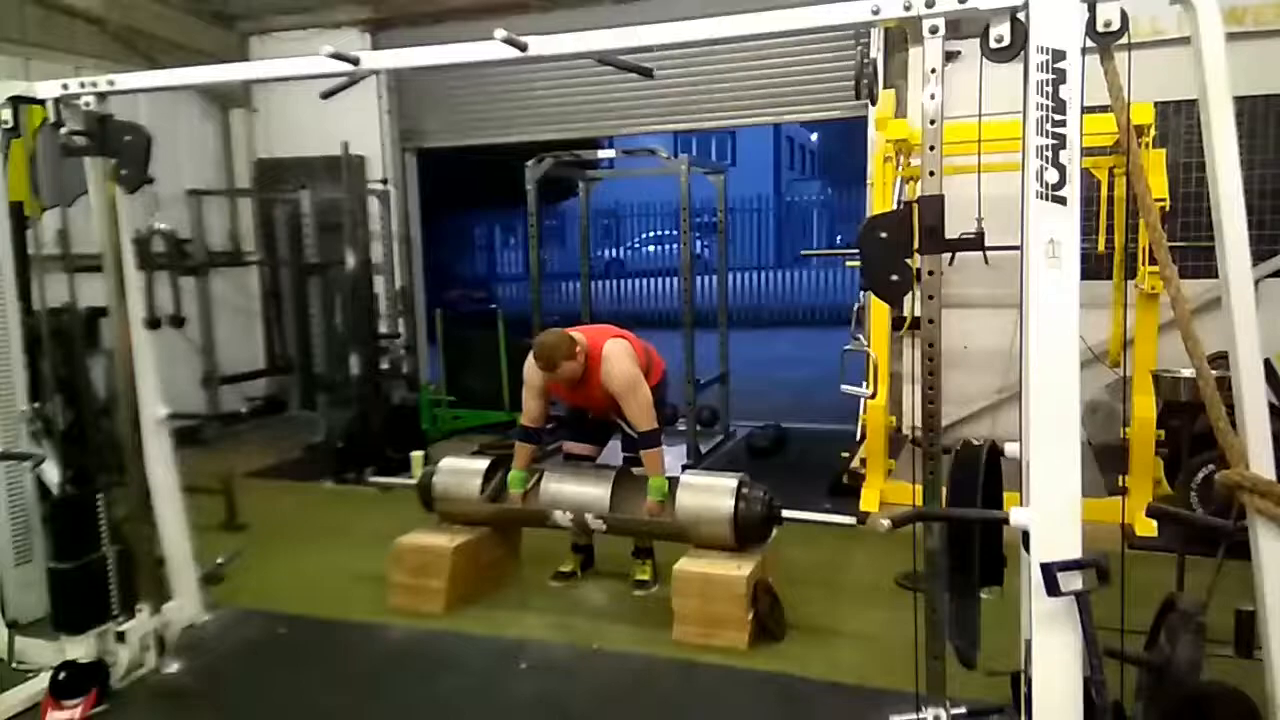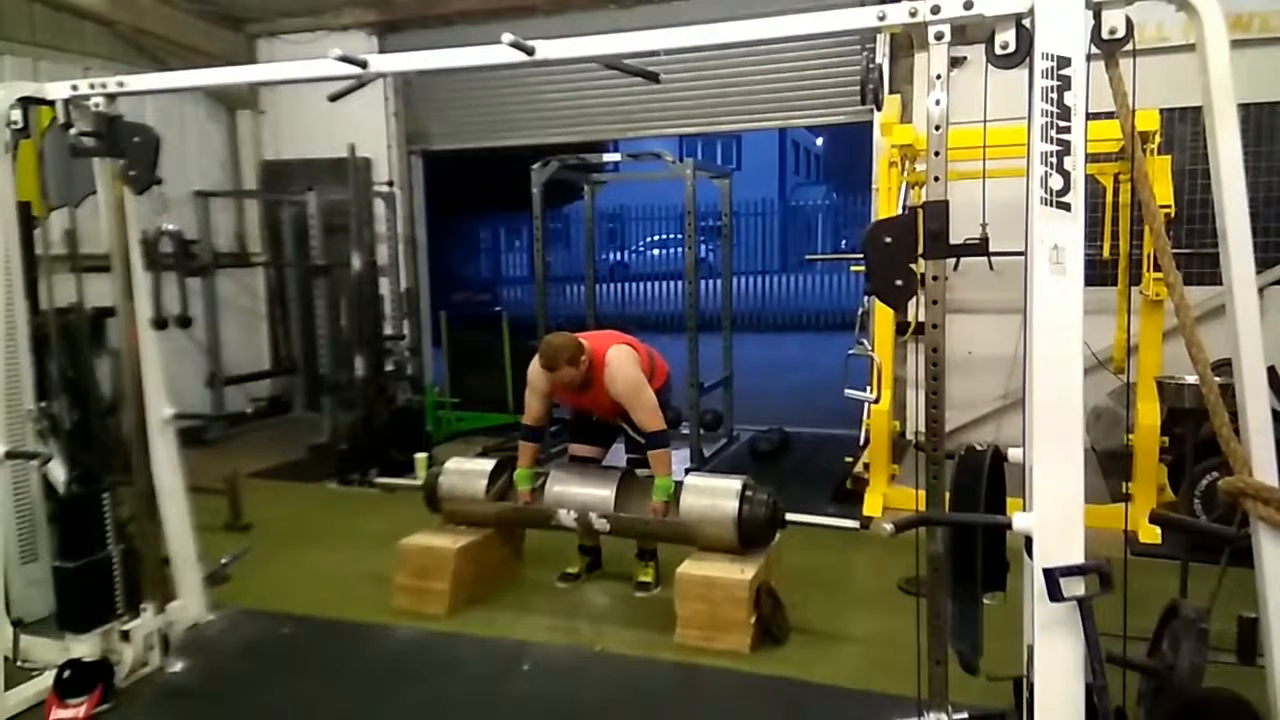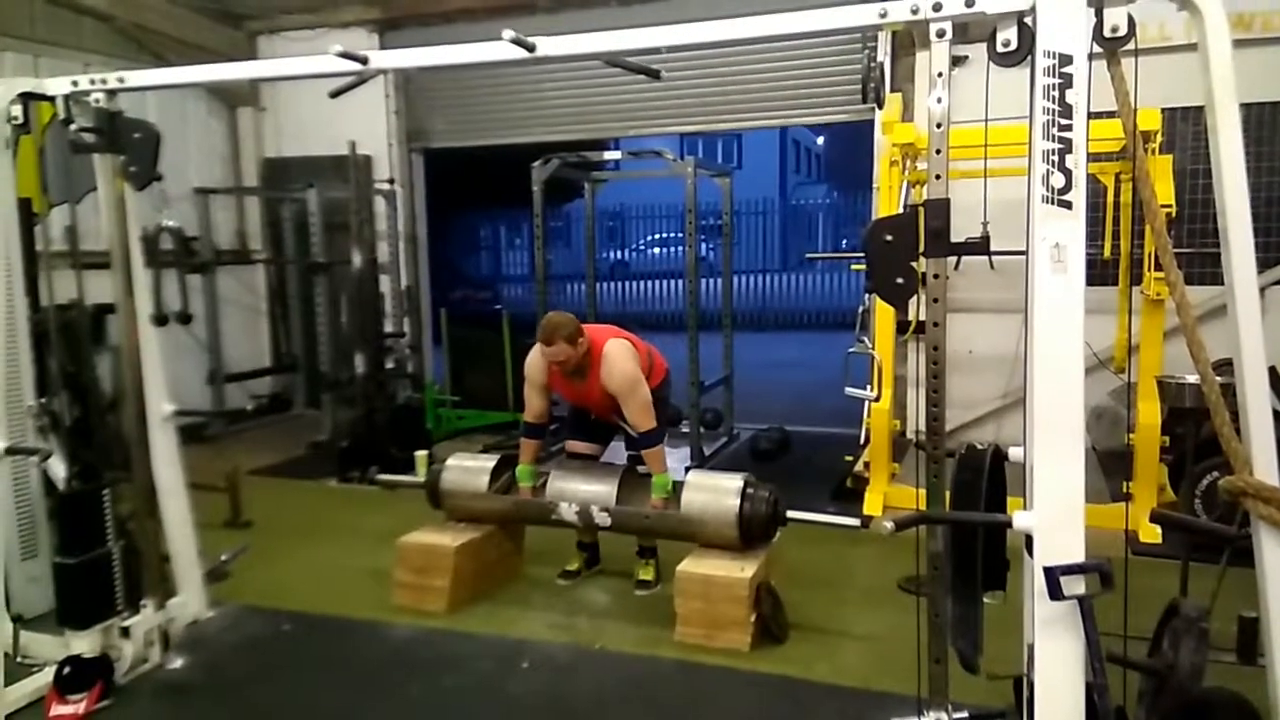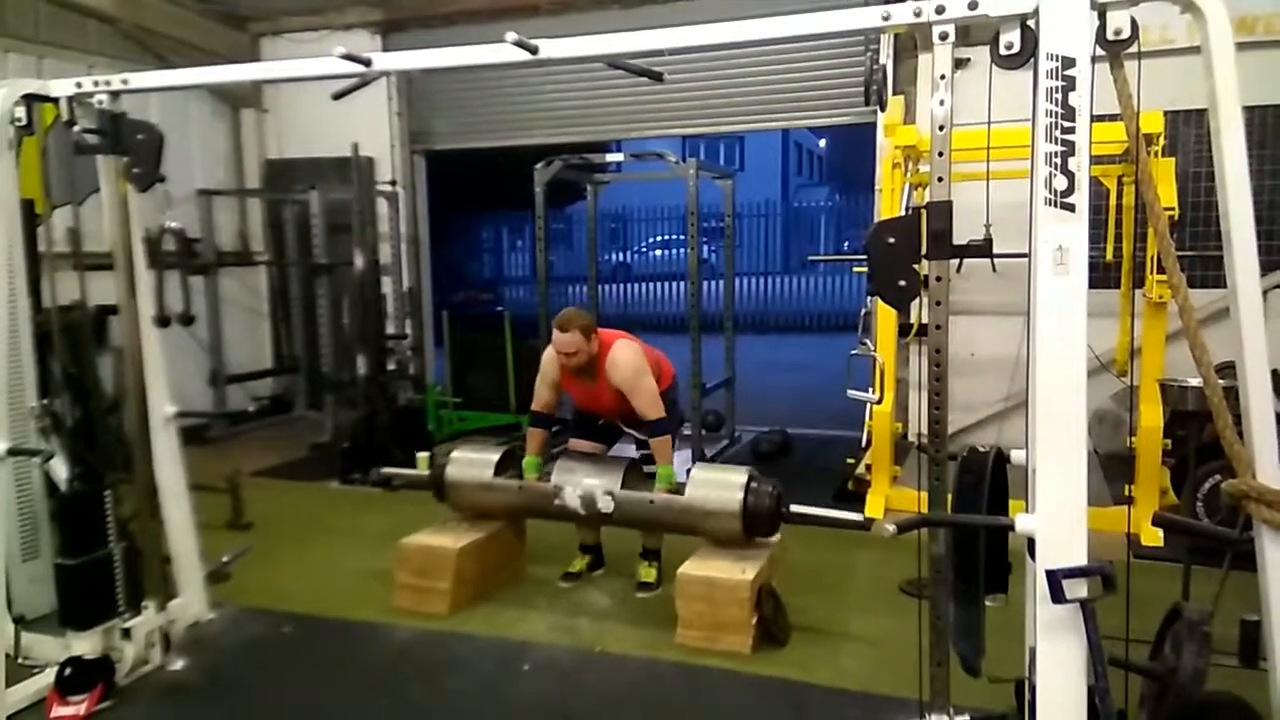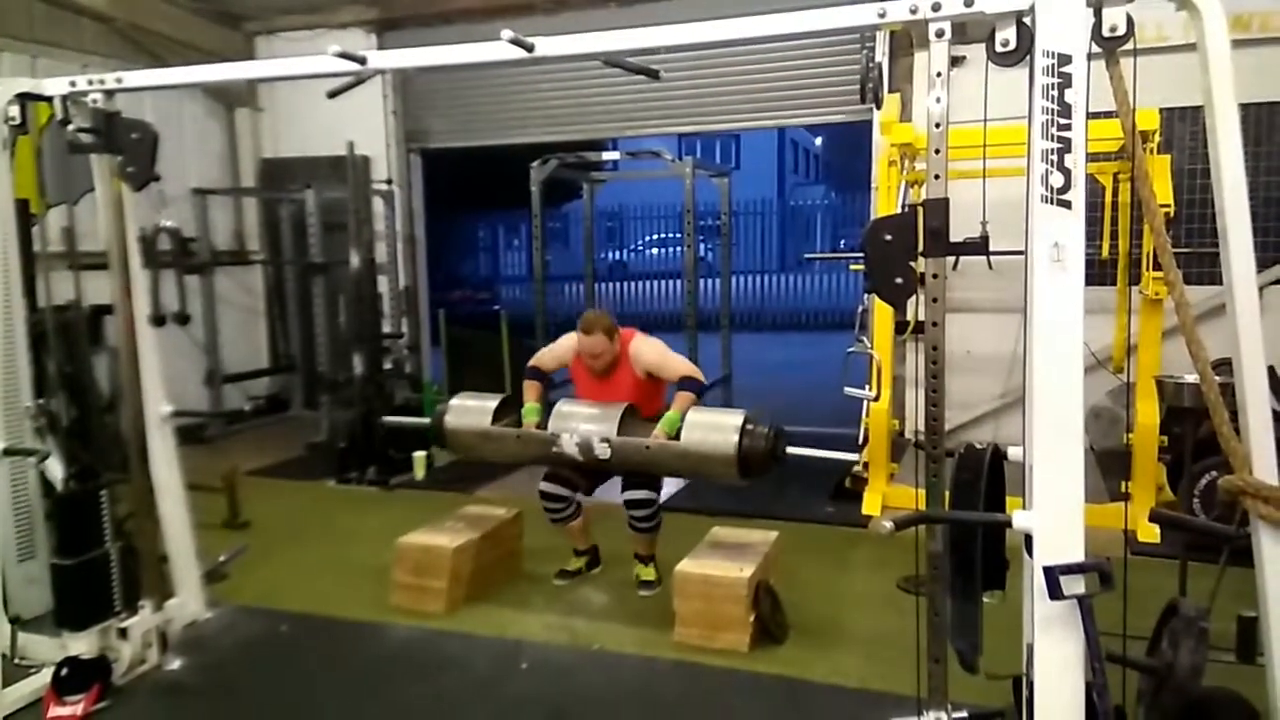
dt=1s
person 1, frame 1
left shoulder: (615, 362)
right shoulder: (536, 365)
left elbow: (647, 429)
right elbow: (530, 424)
left wrist: (656, 490)
right wrist: (517, 481)
left hip: (644, 387)
right hip: (588, 400)
left ankle: (644, 557)
right ankle: (581, 552)
person 1, frame 2
left shoulder: (619, 368)
right shoulder: (540, 369)
left elbow: (655, 430)
right elbow: (533, 423)
left wrist: (662, 490)
right wrist: (524, 478)
left hip: (648, 391)
right hip: (592, 404)
left ankle: (647, 559)
right ankle: (589, 555)
person 1, frame 3
left shoulder: (616, 361)
right shoulder: (537, 360)
left elbow: (646, 428)
right elbow: (534, 419)
left wrist: (660, 487)
right wrist: (525, 478)
left hip: (647, 388)
right hip: (589, 400)
left knee: (641, 474)
left ankle: (648, 557)
right ankle: (587, 551)
person 1, frame 4
left shoulder: (622, 359)
right shoulder: (552, 359)
left elbow: (655, 419)
right elbow: (540, 411)
left wrist: (665, 477)
right wrist: (532, 467)
left hip: (655, 395)
right hip: (595, 407)
left knee: (652, 479)
left ankle: (651, 559)
right ankle: (590, 554)
person 1, frame 5
left shoulder: (641, 350)
right shoulder: (569, 346)
left elbow: (694, 379)
right elbow: (535, 367)
left wrist: (669, 423)
right wrist: (531, 410)
left knee: (639, 498)
right knee: (552, 489)
left ankle: (645, 561)
right ankle: (585, 554)
